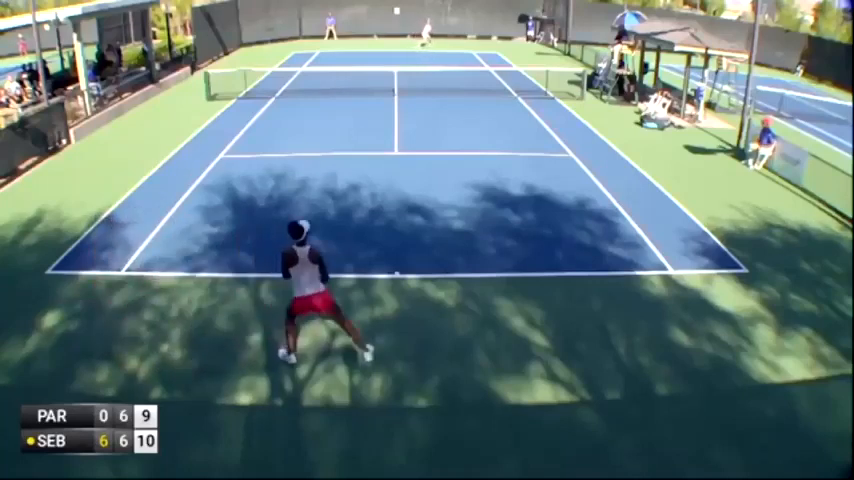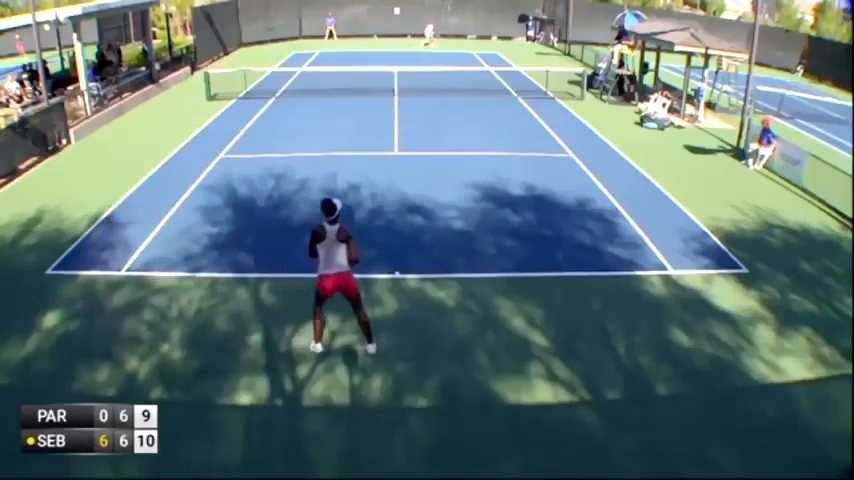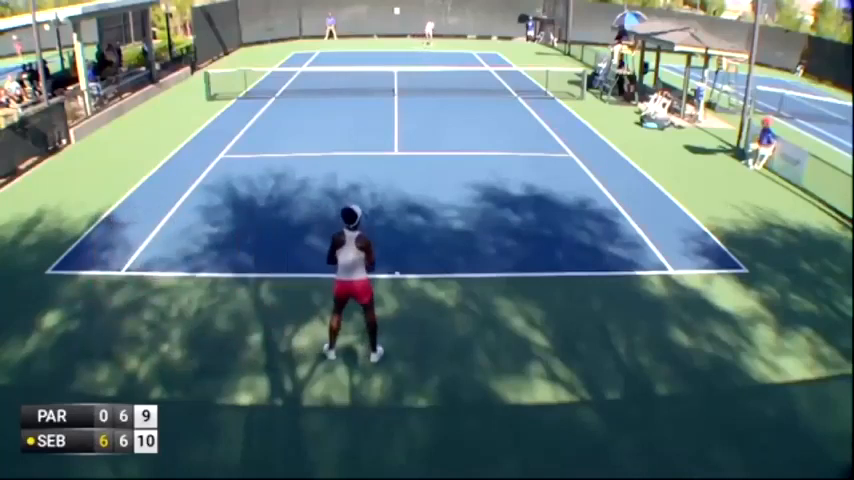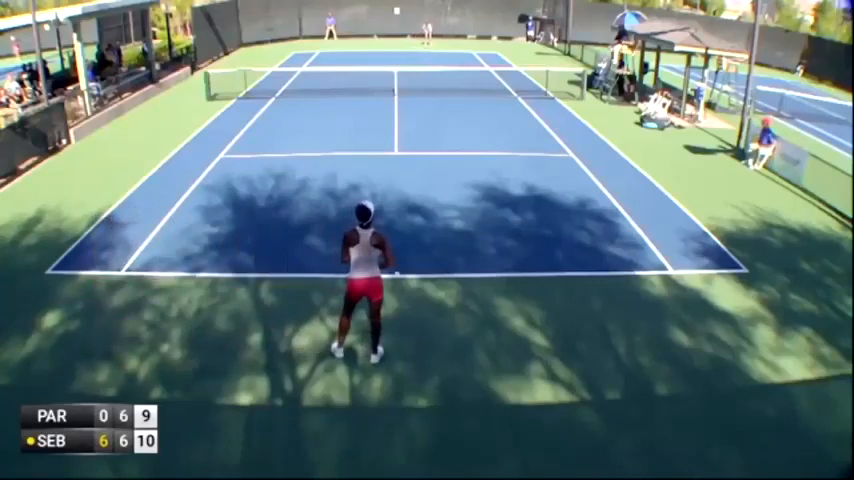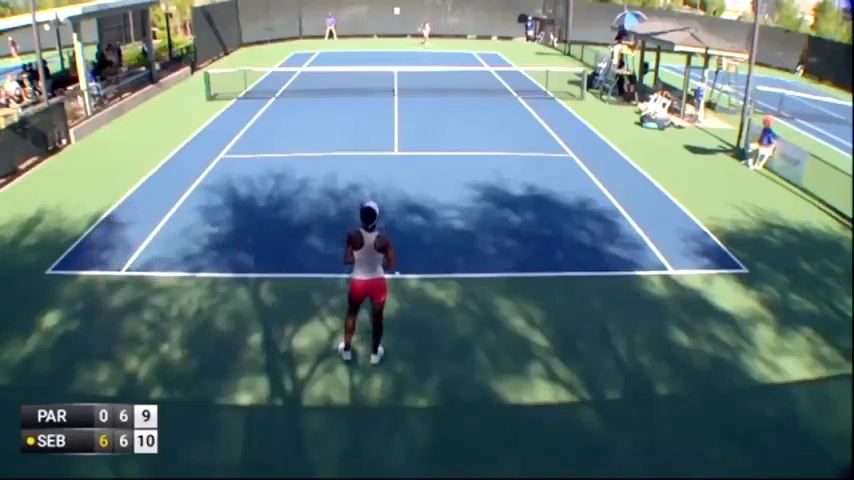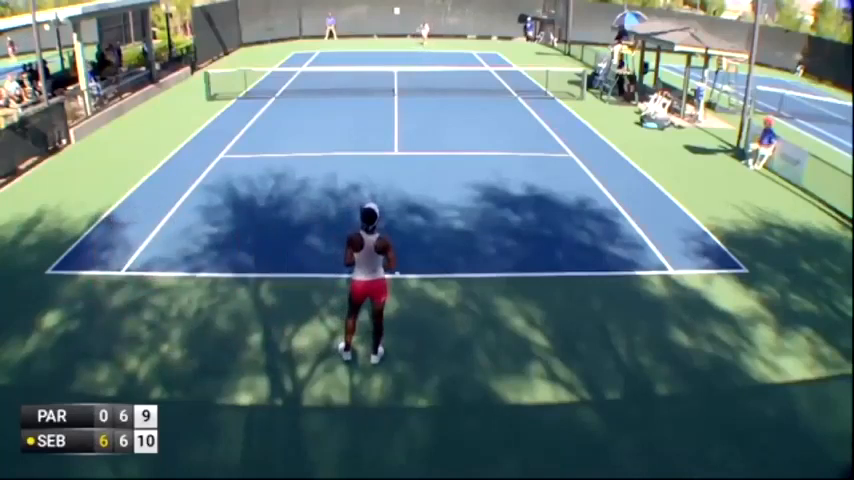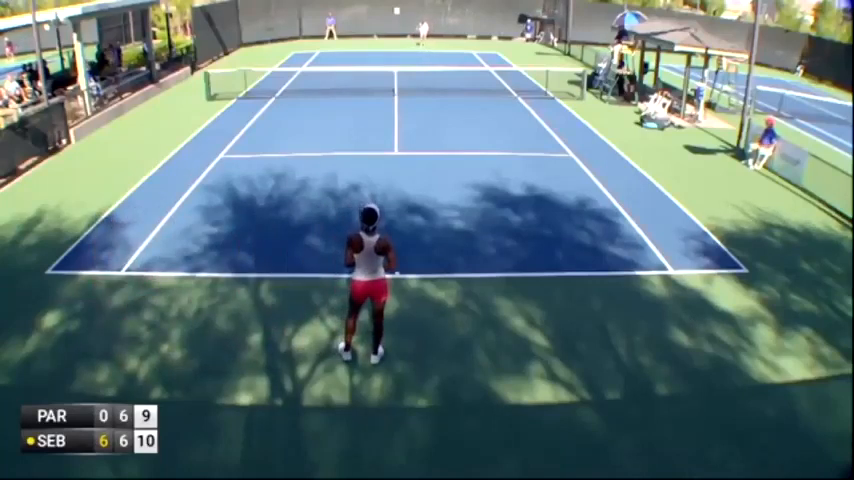
dt=0.3s
person 1, frame 1
left shoulder: (287, 254)
right shoulder: (315, 253)
left elbow: (286, 275)
right elbow: (325, 278)
left hip: (302, 299)
right hip: (321, 296)
left knee: (290, 318)
right knee: (343, 320)
left ankle: (290, 353)
right ankle: (365, 351)
person 1, frame 2
left shoulder: (316, 231)
right shoulder: (345, 233)
left elbow: (312, 254)
right elbow: (355, 259)
left hip: (325, 278)
right hip: (344, 276)
left knee: (318, 307)
right knee: (358, 309)
left ankle: (317, 343)
right ankle: (370, 343)
person 1, frame 3
left shoulder: (337, 238)
right shoulder: (365, 240)
left elbow: (330, 261)
right elbow: (370, 266)
left hip: (342, 283)
right hip: (362, 283)
left knee: (336, 314)
right knee: (370, 315)
left ankle: (331, 349)
right ankle: (374, 351)
person 1, frame 4
left shoulder: (349, 235)
right shoulder: (379, 238)
left elbow: (344, 259)
right elbow: (390, 262)
left hip: (355, 282)
right hip: (374, 282)
left knee: (346, 313)
right knee: (375, 316)
left ankle: (339, 347)
right ankle: (375, 352)
person 1, frame 5
left shoulder: (353, 237)
right shoulder: (383, 241)
left elbow: (347, 260)
right elbow: (392, 264)
left hip: (358, 282)
right hip: (377, 282)
left knee: (351, 314)
right knee: (377, 318)
left ankle: (346, 349)
right ankle: (375, 353)
person 1, frame 6
left shoulder: (353, 239)
right shoulder: (383, 242)
left elbow: (348, 262)
right elbow: (392, 266)
left hip: (358, 283)
right hip: (378, 283)
left knee: (351, 315)
right knee: (377, 318)
left ankle: (347, 349)
right ankle: (375, 353)
person 1, frame 7
left shoulder: (353, 239)
right shoulder: (384, 242)
left elbow: (348, 263)
right elbow: (392, 266)
right wrist: (379, 265)
left hip: (359, 283)
right hip: (378, 283)
left knee: (352, 315)
right knee: (378, 318)
left ankle: (347, 349)
right ankle: (375, 353)
